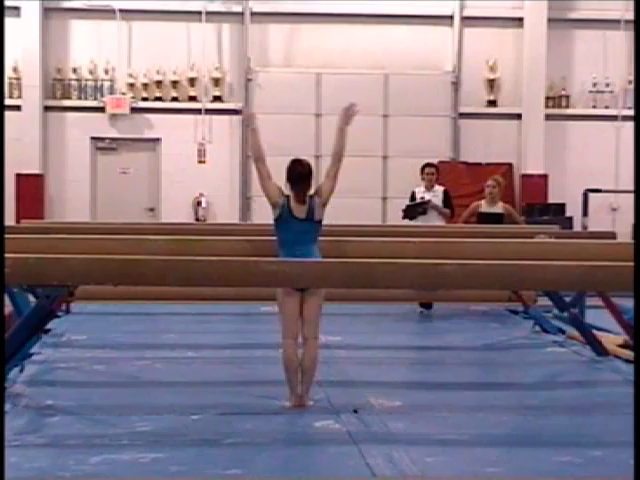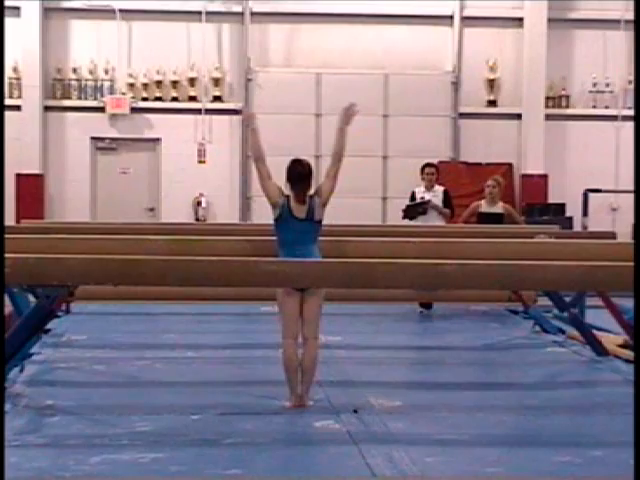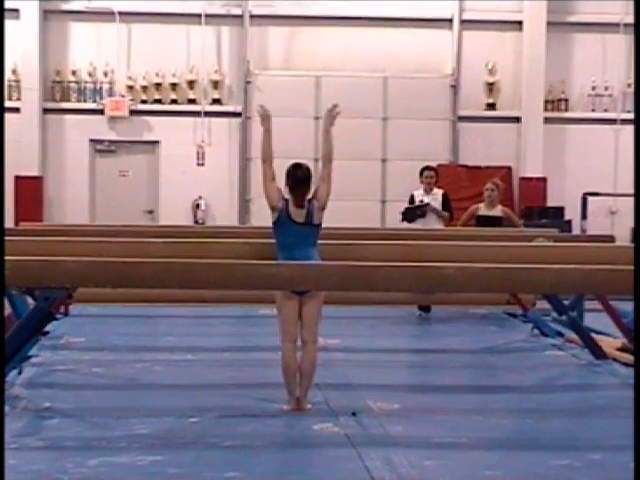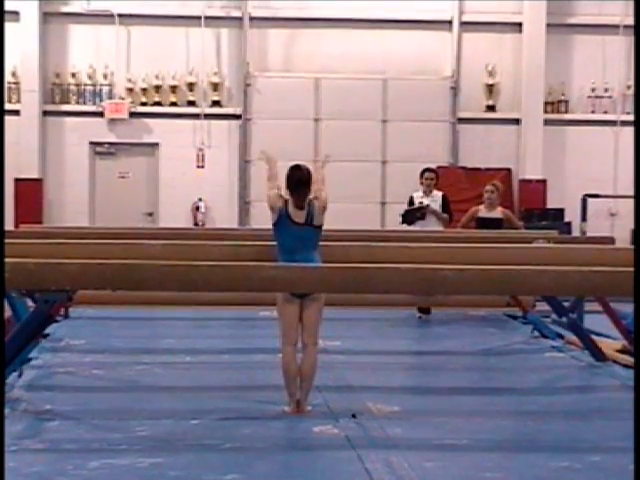
dt=0.4s
person 1, frame 1
left shoulder: (279, 203)
right shoulder: (319, 202)
left elbow: (259, 163)
right elbow: (336, 162)
left wrist: (253, 129)
right wrist: (343, 126)
left knee: (290, 338)
right knee: (310, 337)
left ankle: (294, 395)
right ankle: (305, 395)
person 1, frame 2
left shoulder: (279, 203)
right shoulder: (319, 203)
left elbow: (259, 164)
right elbow: (336, 162)
left wrist: (252, 129)
right wrist: (343, 126)
left knee: (290, 337)
right knee: (310, 336)
left ankle: (294, 395)
right ankle: (305, 395)
person 1, frame 3
left shoulder: (278, 207)
right shoulder: (317, 206)
left elbow: (267, 165)
right elbow: (327, 165)
left wrist: (266, 129)
right wrist: (327, 128)
left knee: (288, 341)
right knee: (310, 341)
left ankle: (292, 399)
right ankle: (303, 398)
person 1, frame 4
left shoulder: (277, 206)
right shoulder: (319, 207)
left elbow: (273, 185)
right elbow: (319, 187)
left wrist: (271, 165)
right wrist: (319, 169)
left knee: (289, 345)
right knee: (310, 345)
left ankle: (292, 402)
right ankle: (303, 401)
person 2, frame 1
left shoulder: (443, 191)
right shoulder: (415, 192)
left elbow: (450, 214)
right elbow: (410, 215)
left wrist: (435, 206)
right wrist: (419, 209)
right ankle: (424, 301)
person 2, frame 2
left shoulder: (443, 192)
right shoulder: (415, 193)
left elbow: (450, 214)
right elbow: (410, 215)
left wrist: (435, 206)
right wrist: (419, 209)
right ankle: (424, 301)
person 2, frame 3
left shoulder: (442, 195)
right shoulder: (414, 195)
left elbow: (449, 217)
right elbow: (408, 218)
left wrist: (434, 209)
right wrist: (418, 212)
right ankle: (423, 304)
person 2, frame 4
left shoulder: (441, 196)
right shoulder: (413, 197)
left elbow: (448, 219)
right elbow: (408, 220)
left wrist: (434, 211)
right wrist: (417, 214)
left ankle: (424, 307)
right ankle: (422, 307)
